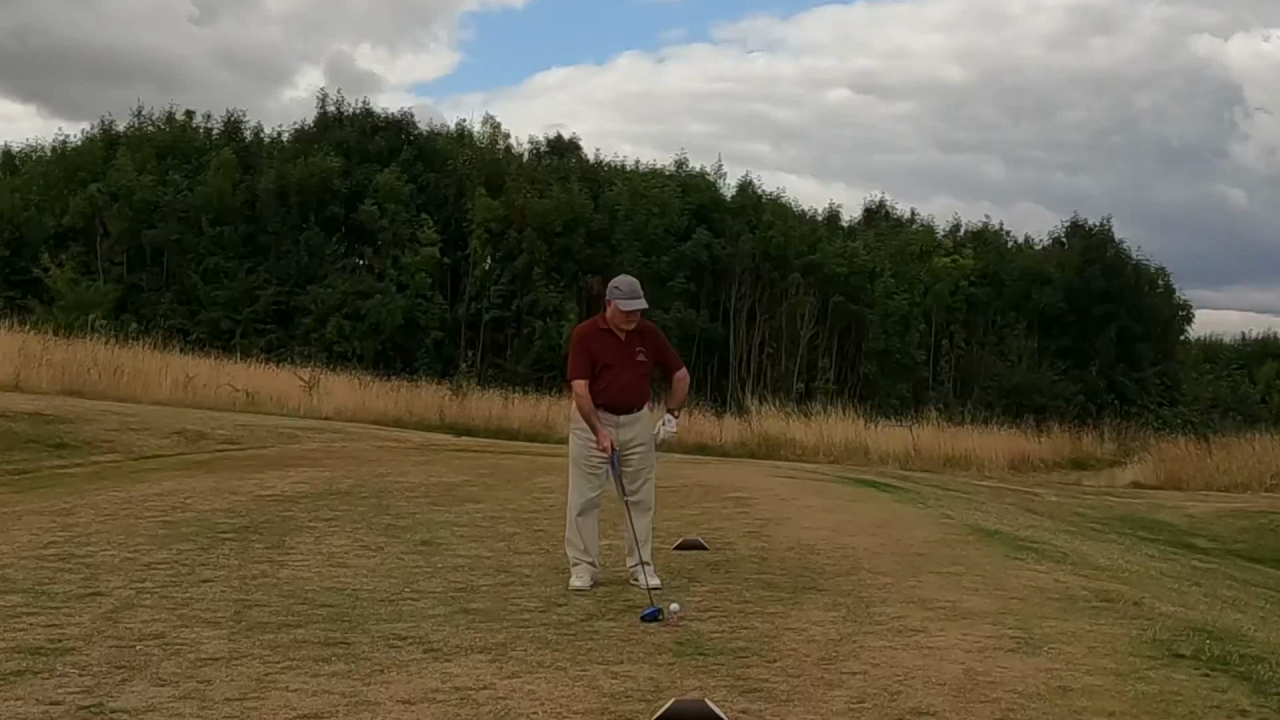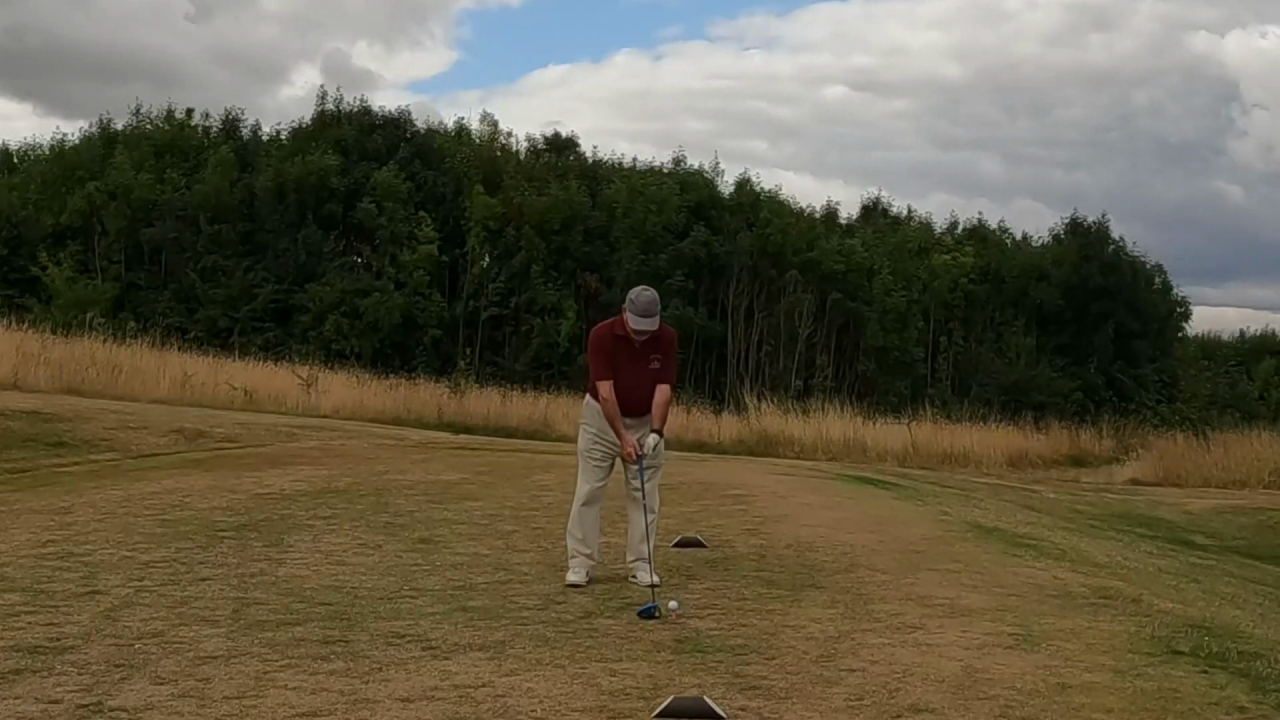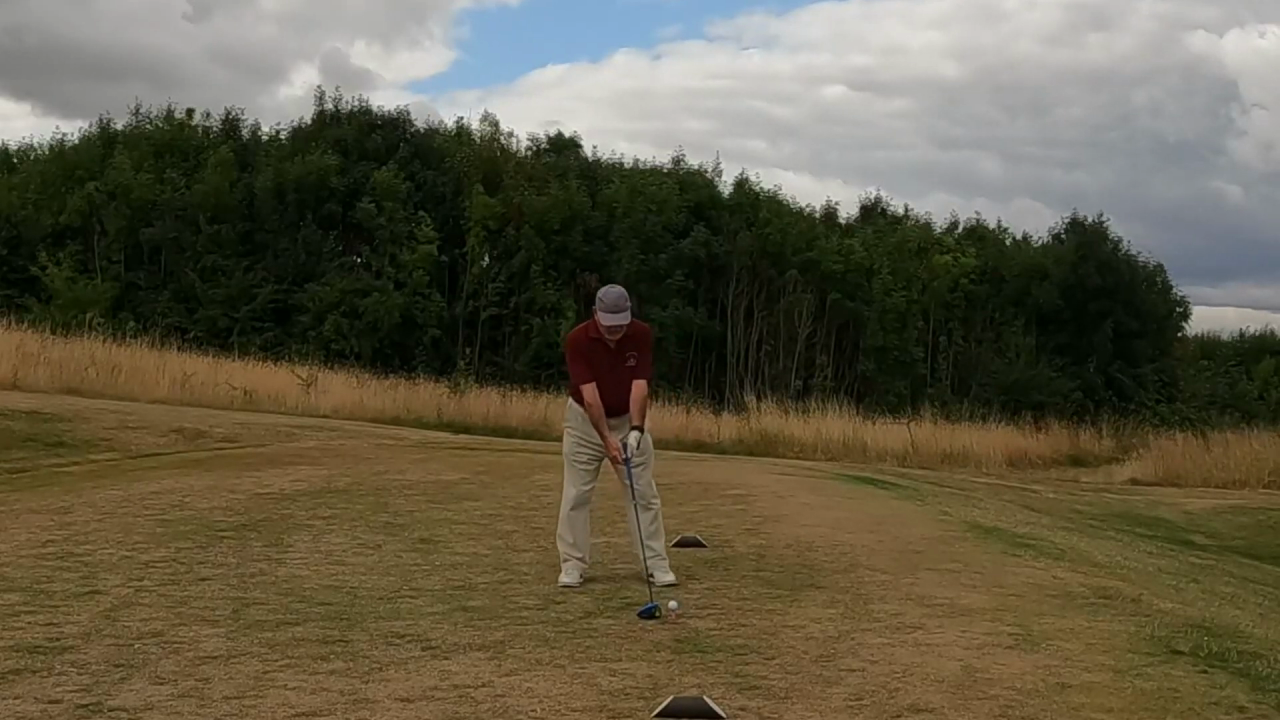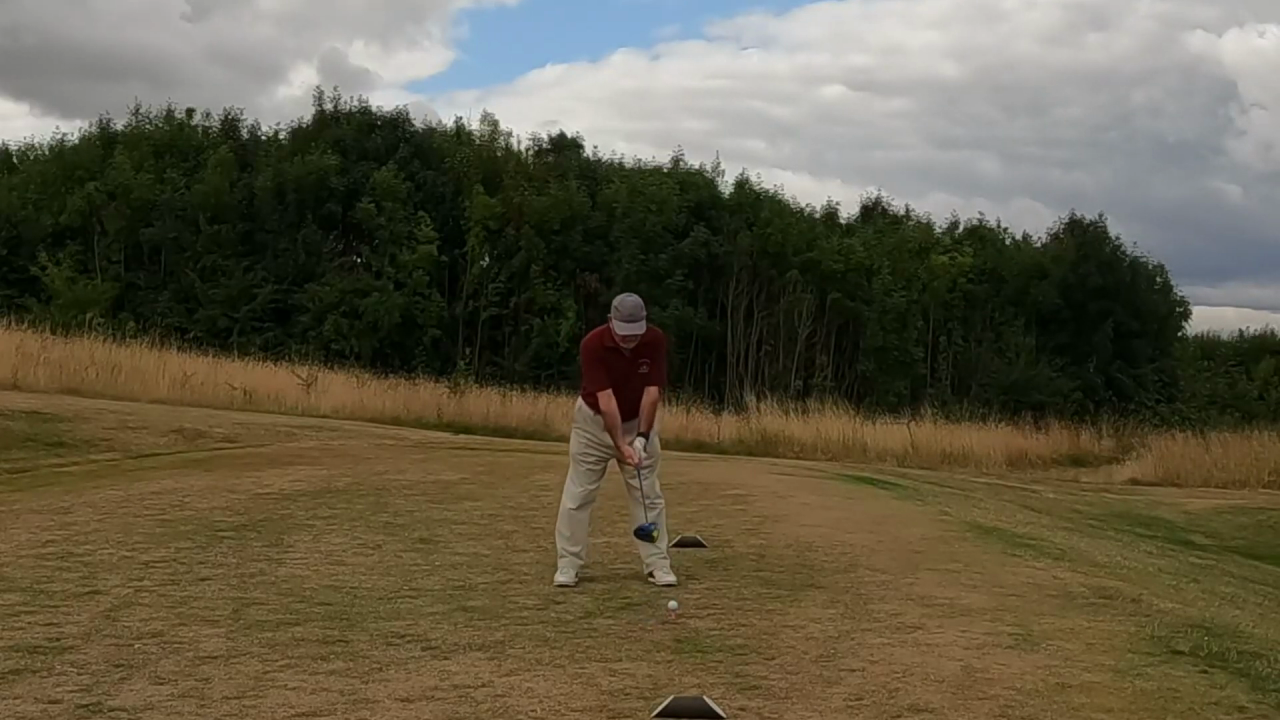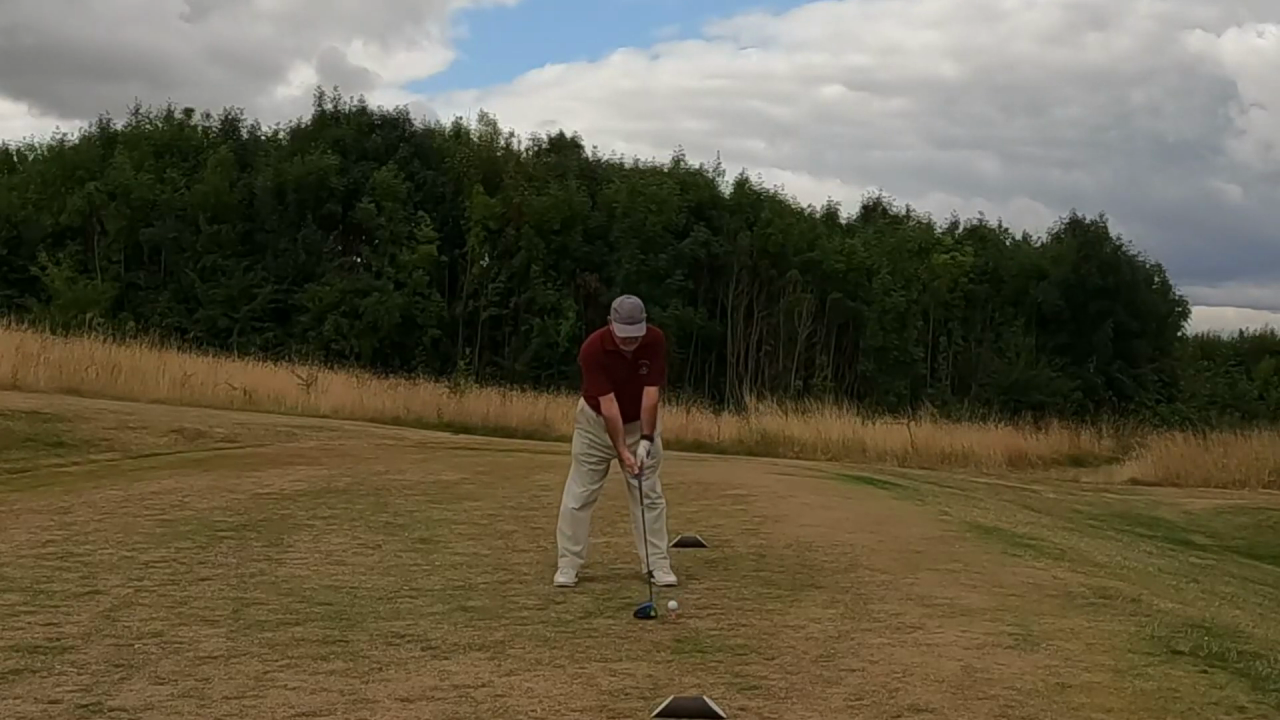
dt=0.7s
person 1, frame 1
left shoulder: (650, 333)
right shoulder: (584, 334)
left elbow: (681, 374)
right elbow: (579, 389)
left wrist: (671, 414)
right wrist: (599, 431)
left hip: (637, 422)
right hip: (592, 421)
left knee: (640, 498)
right knee: (584, 498)
left ankle: (641, 566)
right ankle: (583, 567)
person 1, frame 2
left shoulder: (667, 338)
right shoulder: (602, 335)
left elbow: (663, 389)
right elbow: (605, 392)
left wrist: (656, 433)
right wrist: (622, 436)
left hip: (644, 422)
right hip: (601, 418)
left knee: (644, 496)
right knee: (588, 491)
left ankle: (640, 564)
right ankle: (580, 563)
person 1, frame 3
left shoulder: (642, 335)
right shoulder: (578, 339)
left elbow: (639, 386)
right elbow: (589, 394)
left wrist: (635, 430)
right wrist: (606, 438)
left hip: (629, 419)
right hip: (585, 420)
left knee: (644, 493)
right knee: (576, 494)
left ankle: (656, 563)
right ankle: (573, 565)
person 1, frame 4
left shoulder: (656, 341)
right shoulder: (592, 344)
left elbow: (652, 392)
right elbow: (606, 400)
left wrist: (642, 437)
right wrist: (620, 446)
left hip: (637, 422)
right hip: (594, 420)
left knee: (649, 494)
right knee: (578, 494)
left ankle: (657, 563)
right ankle: (568, 564)
person 1, frame 5
left shoulder: (656, 341)
right shoulder: (593, 348)
left elbow: (651, 393)
right elbow: (608, 404)
left wrist: (646, 440)
right wrist: (621, 451)
left hip: (639, 423)
right hip: (595, 421)
left knee: (650, 495)
right knee: (579, 495)
left ankle: (658, 564)
right ankle: (568, 565)
